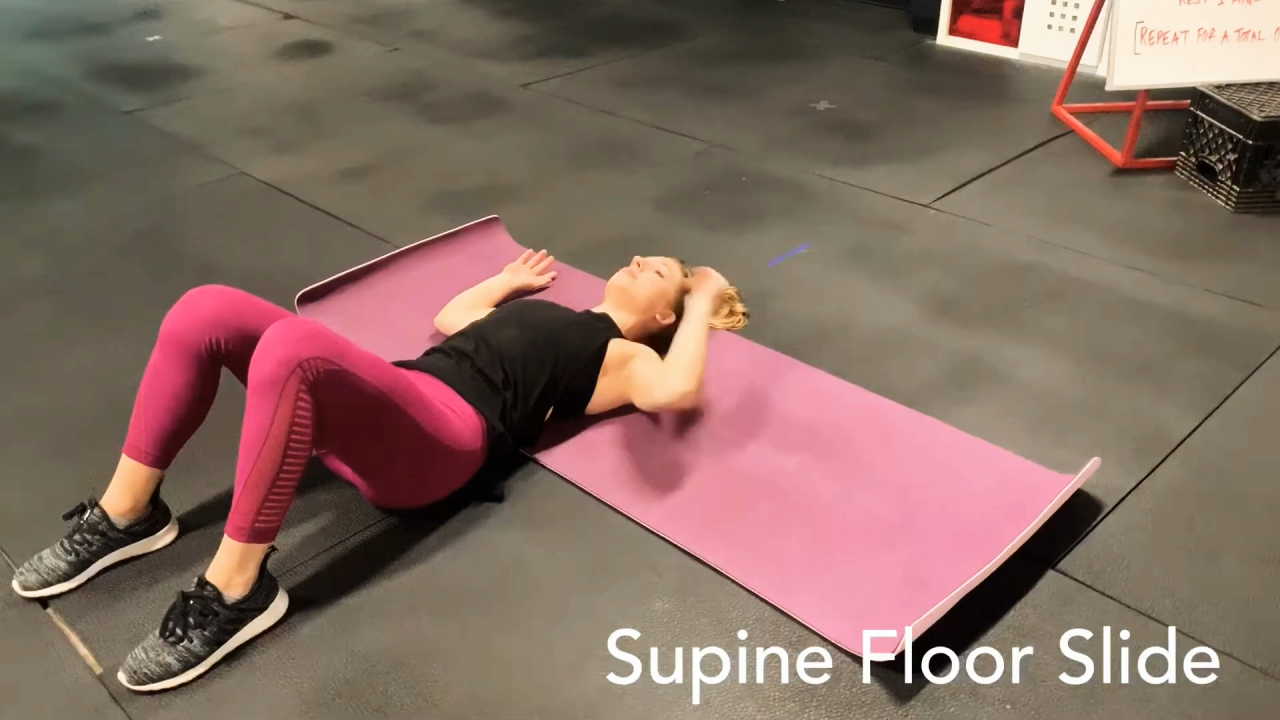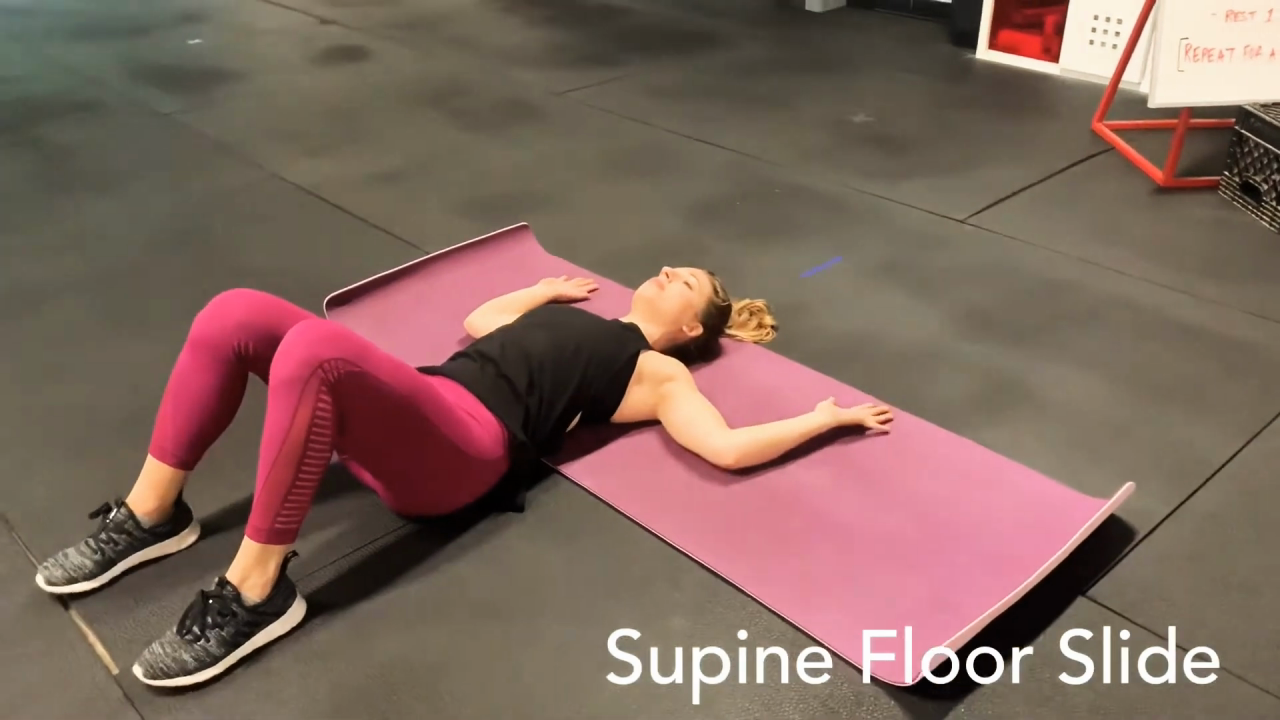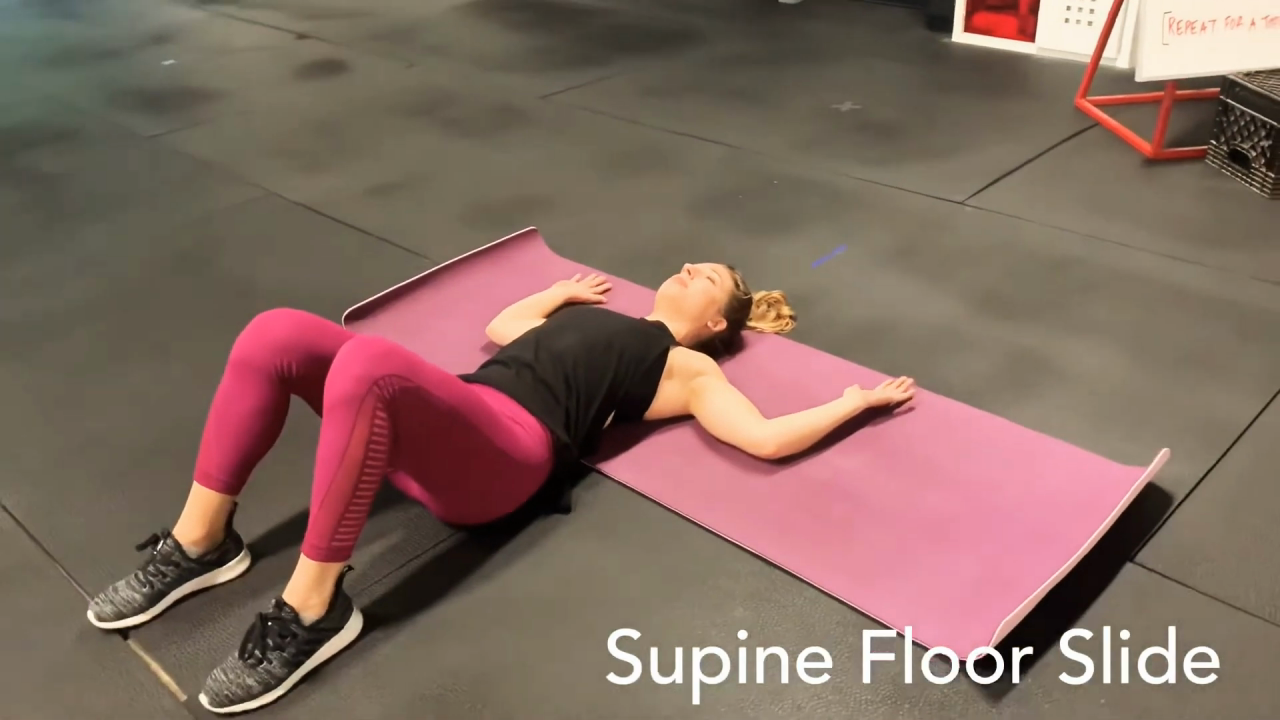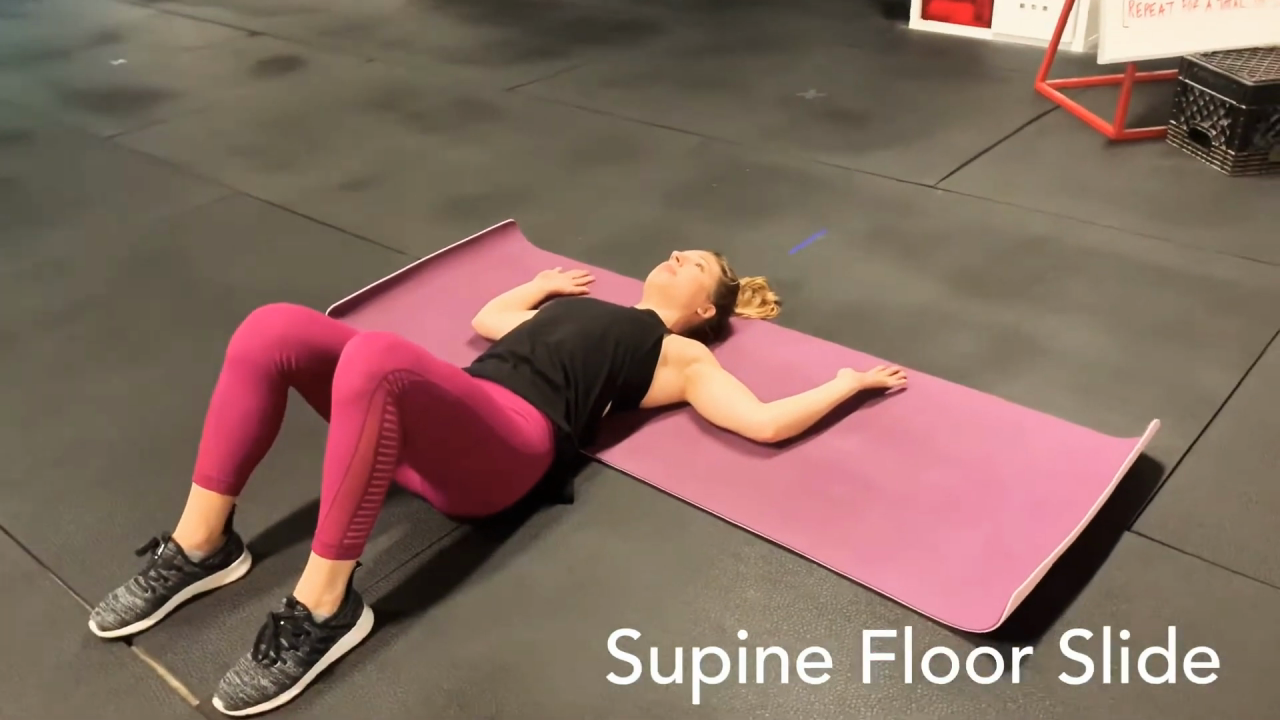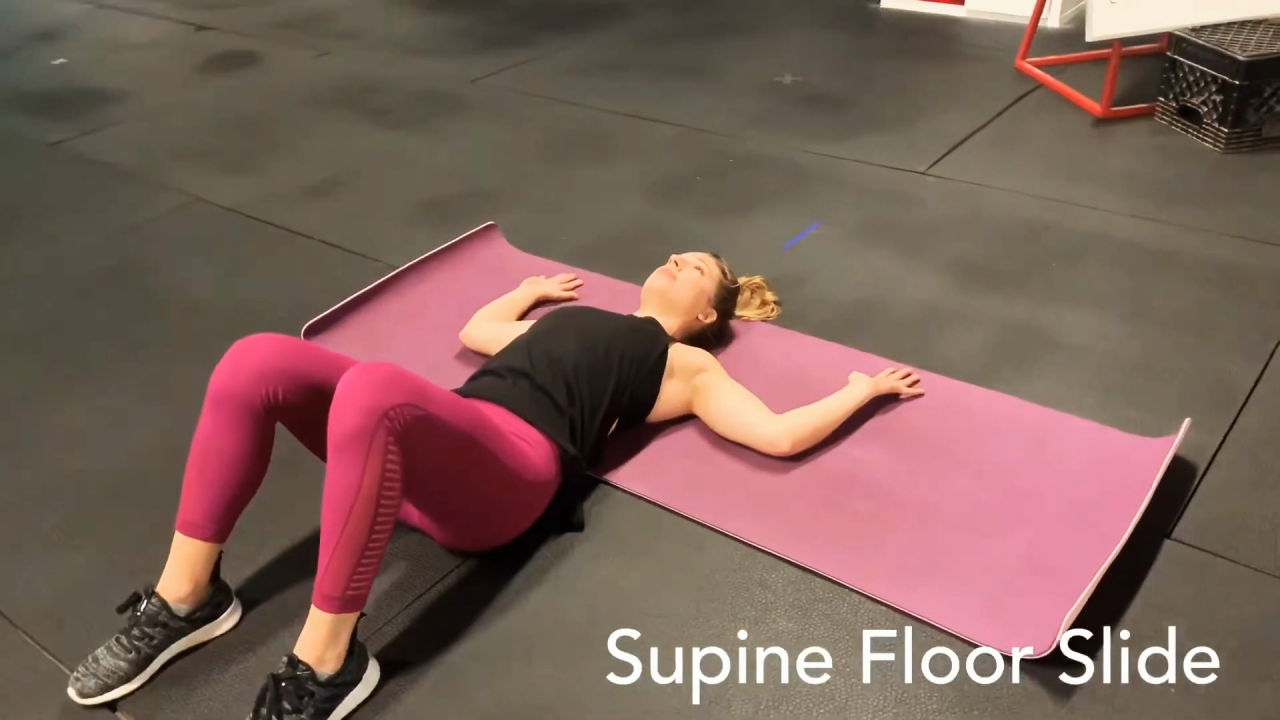
dt=1s
person 1, frame 1
left shoulder: (625, 357)
right shoulder: (547, 310)
left elbow: (674, 389)
right elbow: (448, 318)
left wrist: (707, 304)
right wrist: (509, 279)
left hip: (443, 439)
right hip: (391, 401)
left knee: (291, 349)
right knee: (207, 311)
left ankle: (236, 589)
right ankle: (128, 513)
person 1, frame 2
left shoulder: (658, 373)
right shoulder: (582, 319)
left elbow: (727, 447)
right elbow: (478, 322)
left wrist: (827, 416)
right wrist: (546, 288)
left hip: (466, 444)
right hip: (412, 410)
left knee: (311, 347)
right knee: (234, 314)
left ankle: (255, 591)
right ankle: (151, 514)
person 1, frame 3
left shoulder: (687, 368)
right shoulder: (591, 315)
left elbow: (766, 437)
right elbow: (500, 326)
left wrist: (857, 401)
right wrist: (563, 289)
left hip: (507, 451)
right hip: (442, 426)
left knee: (366, 362)
right knee: (275, 335)
left ankle: (312, 607)
right ankle: (201, 541)
person 1, frame 4
left shoulder: (681, 354)
right shoulder: (583, 307)
left elbow: (763, 420)
right elbow: (487, 318)
left wrist: (849, 381)
right wrist: (547, 281)
left hip: (508, 442)
right hip: (438, 420)
left knee: (374, 354)
right knee: (272, 330)
left ankle: (324, 605)
right ankle: (201, 545)
person 1, frame 5
left shoulder: (686, 365)
right shoulder: (575, 316)
left elbow: (778, 434)
right elbow: (475, 331)
left wrist: (860, 390)
right wrist: (532, 288)
left hip: (513, 464)
right hip: (432, 440)
left knee: (371, 388)
right knee: (255, 361)
right ankle: (187, 596)
